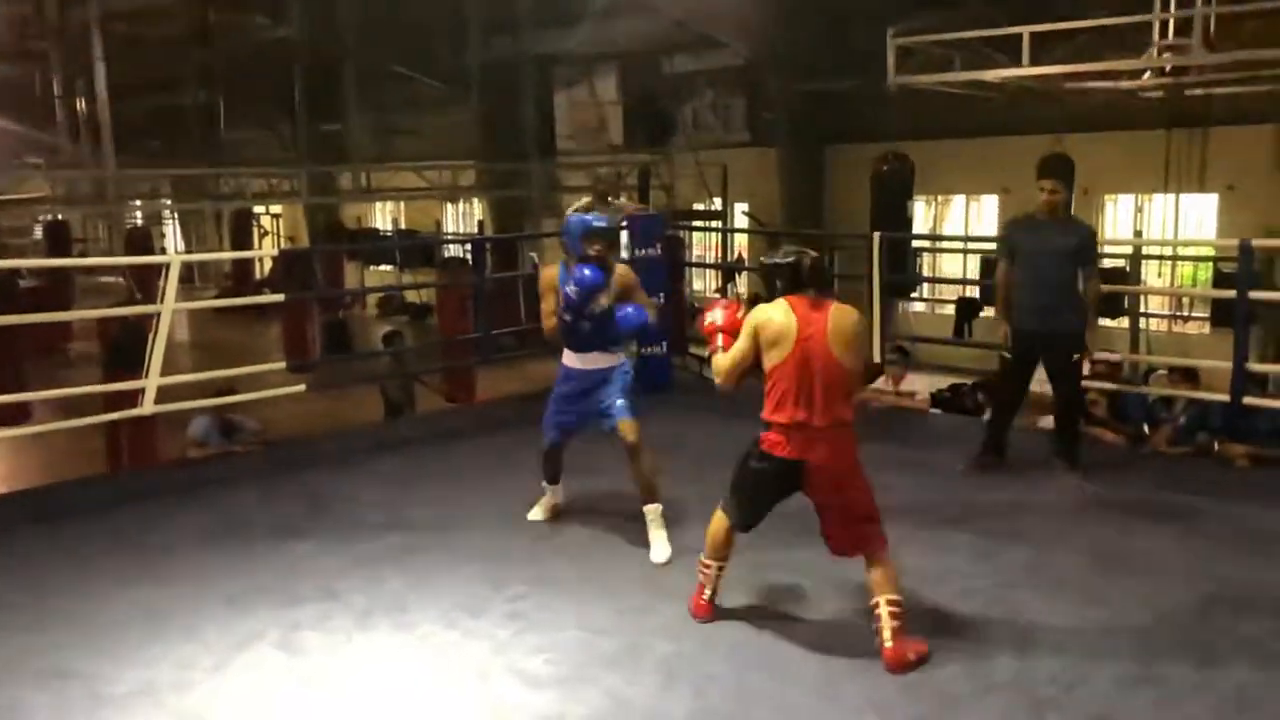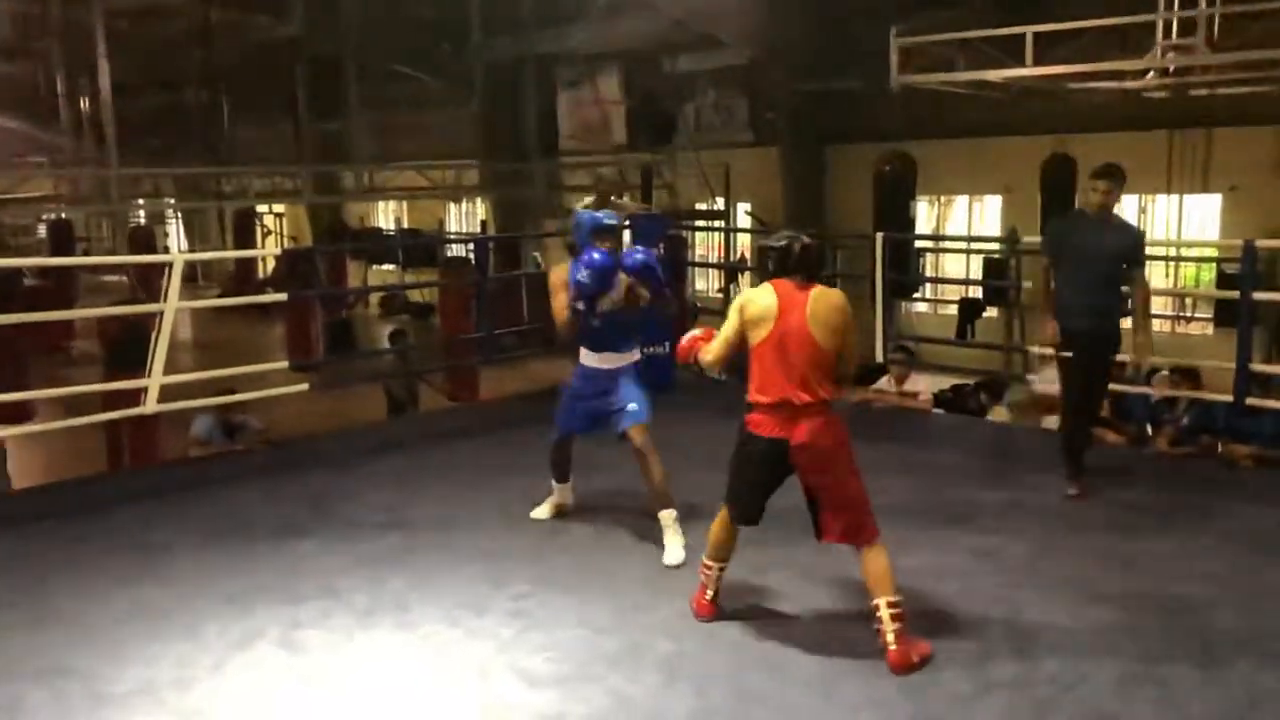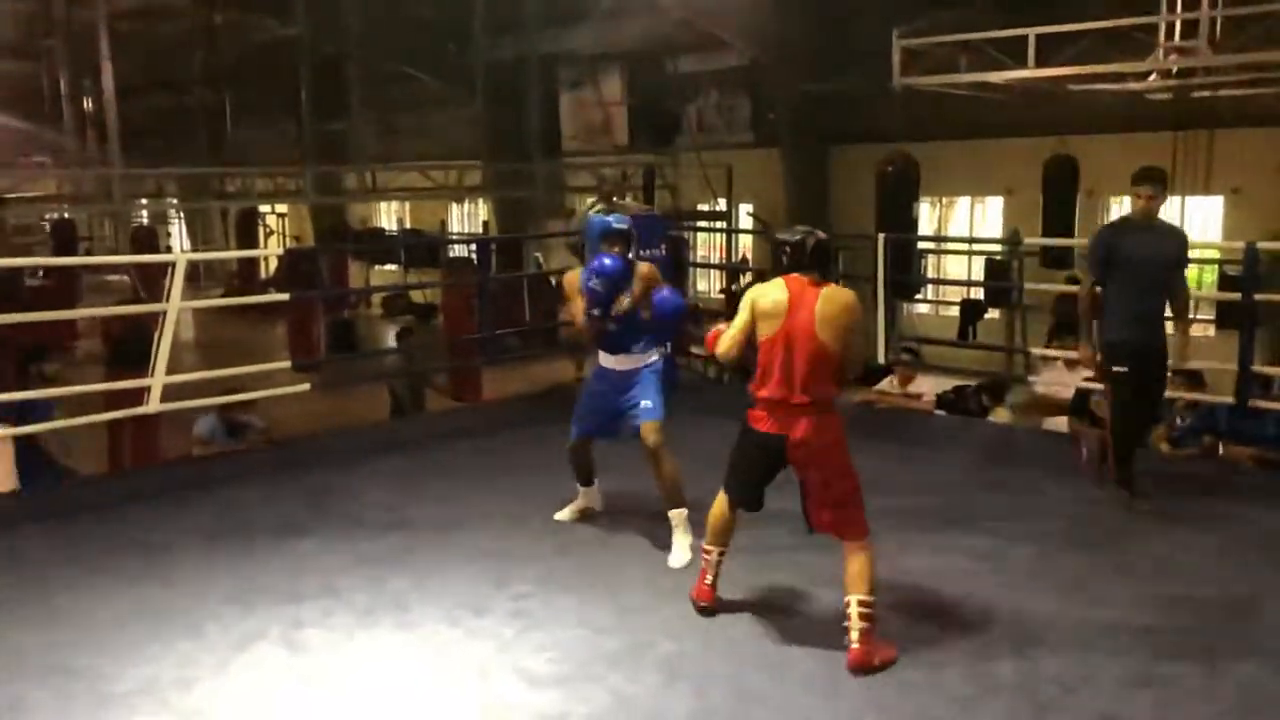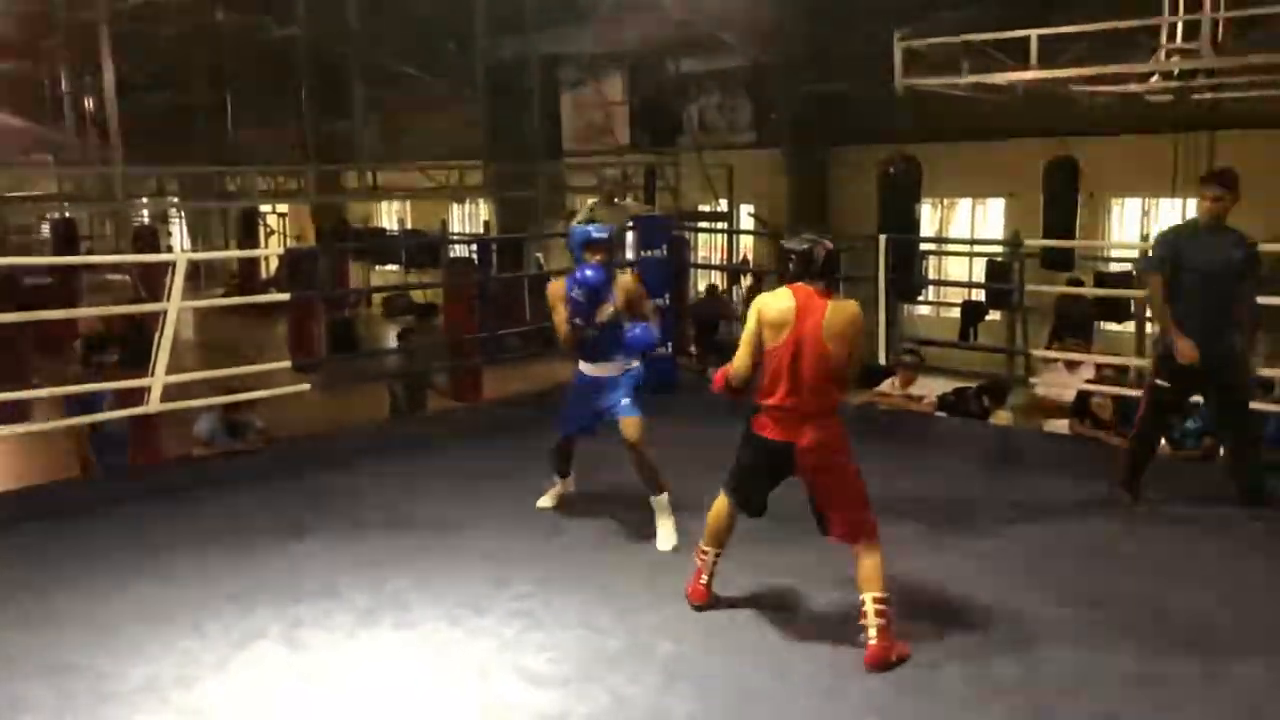
dt=0.4s
person 1, frame 1
left shoulder: (763, 318)
right shoulder: (850, 320)
left elbow: (725, 378)
right elbow: (853, 381)
left wrist: (719, 341)
left hip: (779, 447)
right hip: (833, 448)
left knee: (729, 513)
right knee: (873, 545)
left ankle: (704, 597)
right ankle: (894, 641)
person 1, frame 2
left shoulder: (751, 300)
right shoulder: (835, 303)
left elbow: (712, 358)
right elbow: (848, 371)
left wrist: (694, 346)
left hip: (764, 430)
right hip: (819, 430)
left knee: (731, 512)
right knee: (865, 535)
left ankle: (706, 596)
right ankle: (897, 643)
person 1, frame 3
left shoulder: (761, 294)
right shoulder: (845, 302)
left elbow: (726, 352)
right elbow: (850, 370)
left wrist: (716, 337)
left hip: (765, 423)
right hip: (818, 427)
left knee: (730, 496)
right knee: (853, 534)
left ankle: (705, 584)
right ankle: (862, 643)
person 1, frame 4
left shoulder: (767, 304)
right shoulder: (850, 314)
left elbow: (740, 373)
right elbow: (847, 378)
left wrist: (724, 378)
left hip: (770, 431)
right hip: (823, 436)
left knee: (729, 501)
right knee: (863, 538)
left ankle: (700, 583)
right ankle: (878, 639)
person 2, frame 1
left shoulder: (622, 275)
right shoulder: (552, 276)
left elbow: (647, 310)
right elbow: (550, 331)
left wrist: (643, 321)
right wrist: (570, 306)
left hip: (612, 371)
right hip: (573, 372)
left knee: (631, 439)
right knee: (551, 444)
left ankle: (655, 522)
right ankle: (552, 495)
person 2, frame 2
left shoulder: (629, 268)
right shoulder: (562, 275)
left elbow: (661, 297)
right elbow: (564, 328)
left wrist: (654, 278)
right wrist: (582, 295)
left hip: (626, 371)
right hip: (588, 370)
left knee: (641, 443)
right knee: (559, 438)
left ankle: (671, 528)
right ankle: (561, 494)
person 2, frame 3
left shoulder: (644, 272)
right shoulder: (575, 280)
left elbow: (670, 304)
right elbow: (586, 333)
left wrist: (673, 305)
right wrist: (596, 300)
left hip: (643, 370)
right hip: (606, 372)
left knee: (653, 441)
right knee: (576, 444)
left ankle: (681, 530)
right ankle: (588, 498)
person 2, frame 4
left shoulder: (626, 284)
right shoulder: (559, 289)
left elbow: (650, 318)
right elbow: (567, 343)
left wrist: (648, 334)
right wrist: (579, 312)
left hip: (623, 376)
right hip: (587, 377)
left knee: (633, 437)
right knee: (563, 441)
left ankle: (663, 513)
right ankle: (562, 484)
person 3, frame 1
left shoulder: (1081, 233)
right shoulder: (1016, 228)
left elbow: (1091, 283)
right elbow: (1002, 275)
left wrist: (1089, 328)
right wrist: (1002, 319)
left hip: (1065, 330)
right hip: (1022, 327)
left knee: (1068, 397)
right knee: (1008, 392)
left ankle: (1068, 457)
right ankle: (992, 451)
person 3, frame 2
left shoulder: (1130, 235)
right shoulder: (1063, 226)
left elbow: (1138, 284)
right elbow: (1045, 274)
left wrist: (1142, 330)
right wrist: (1050, 318)
left hip: (1107, 329)
right hip: (1070, 325)
left knee: (1092, 400)
right knee: (1073, 396)
left ankle: (1073, 457)
right ankle: (1073, 471)
person 3, frame 3
left shoulder: (1175, 239)
right shoulder: (1109, 236)
left elbow: (1178, 288)
right elbow: (1088, 289)
left wrist: (1183, 333)
right wrist: (1086, 341)
left hip: (1154, 338)
right hip: (1118, 339)
left knee: (1149, 409)
right knee: (1125, 410)
left ankle: (1105, 452)
right ankle: (1125, 480)
person 3, frame 4
left shoulder: (1244, 246)
right shoulder: (1172, 240)
left elbow: (1246, 300)
right elbow: (1155, 292)
left wrist: (1246, 347)
right wrist: (1177, 338)
left hip: (1225, 352)
right hip: (1179, 348)
left knee: (1241, 427)
right knee: (1153, 419)
left ankle: (1256, 500)
right ankle: (1129, 482)
